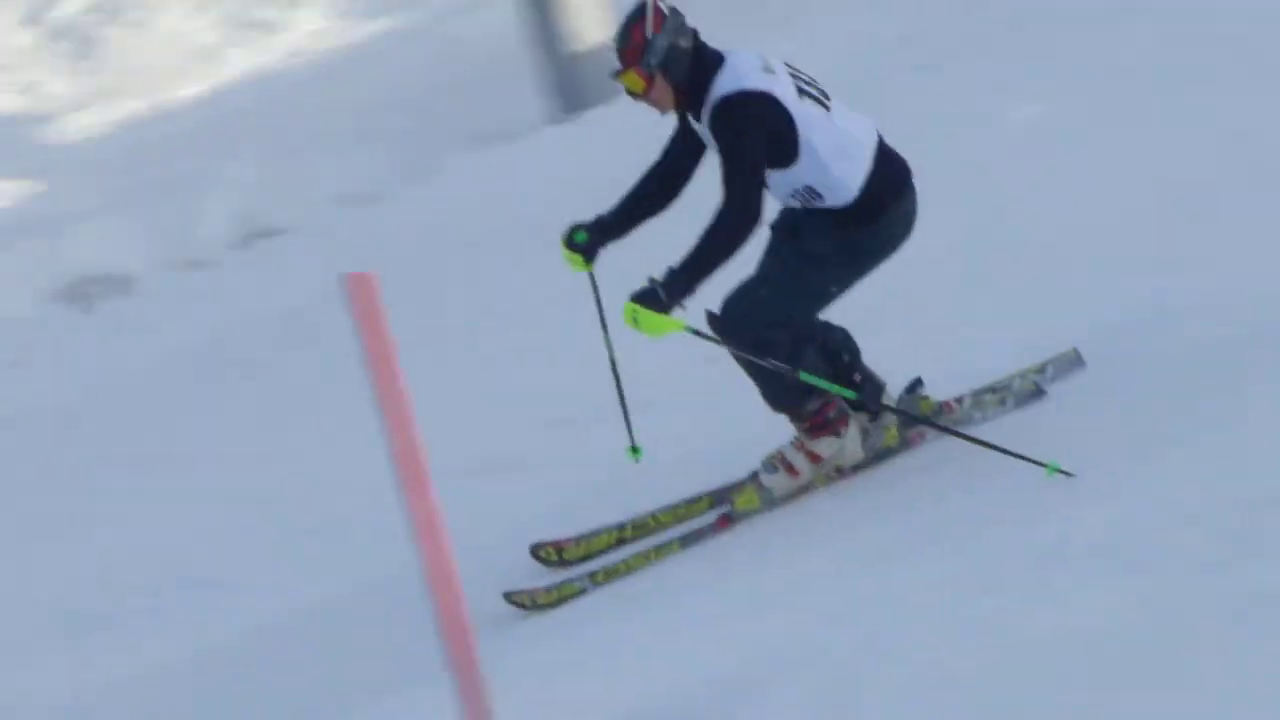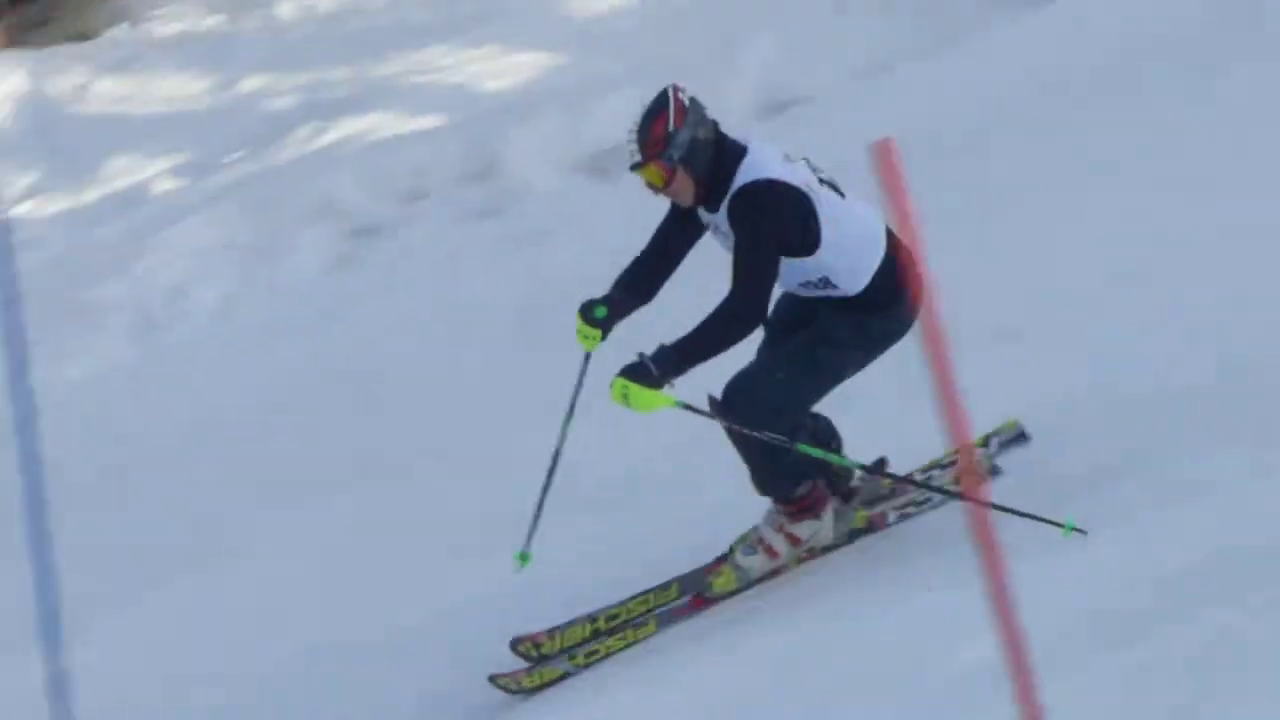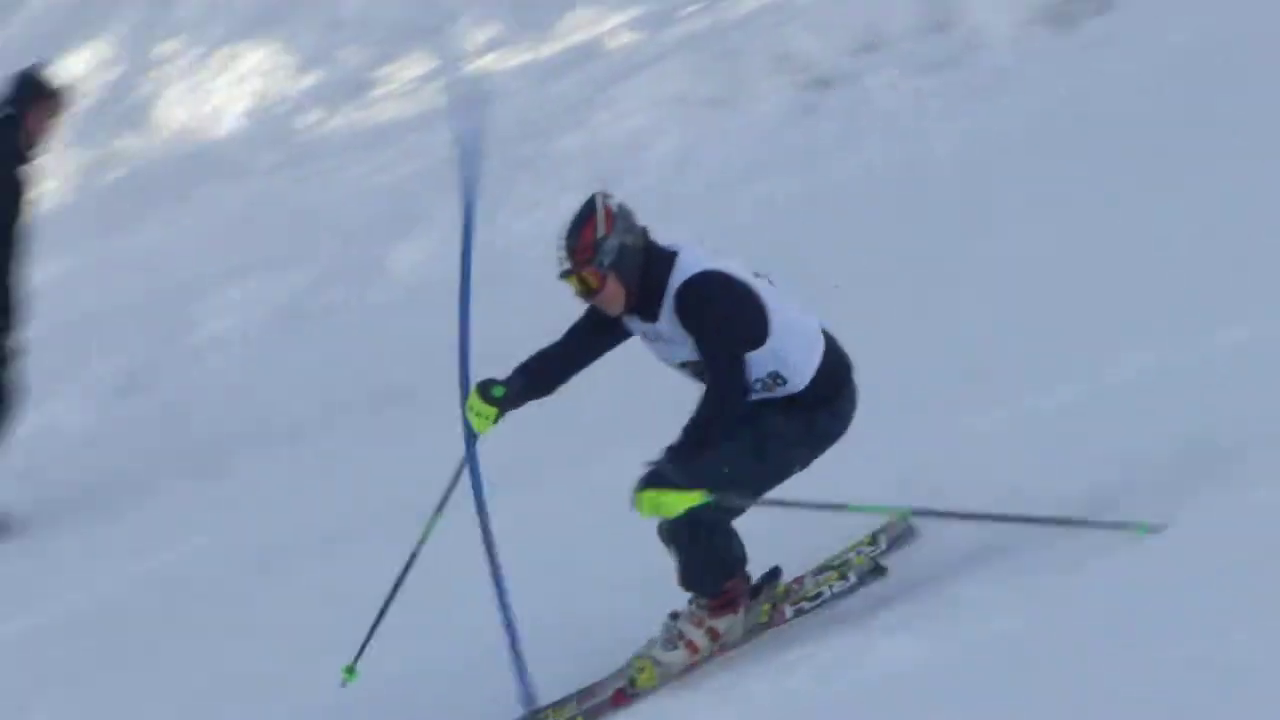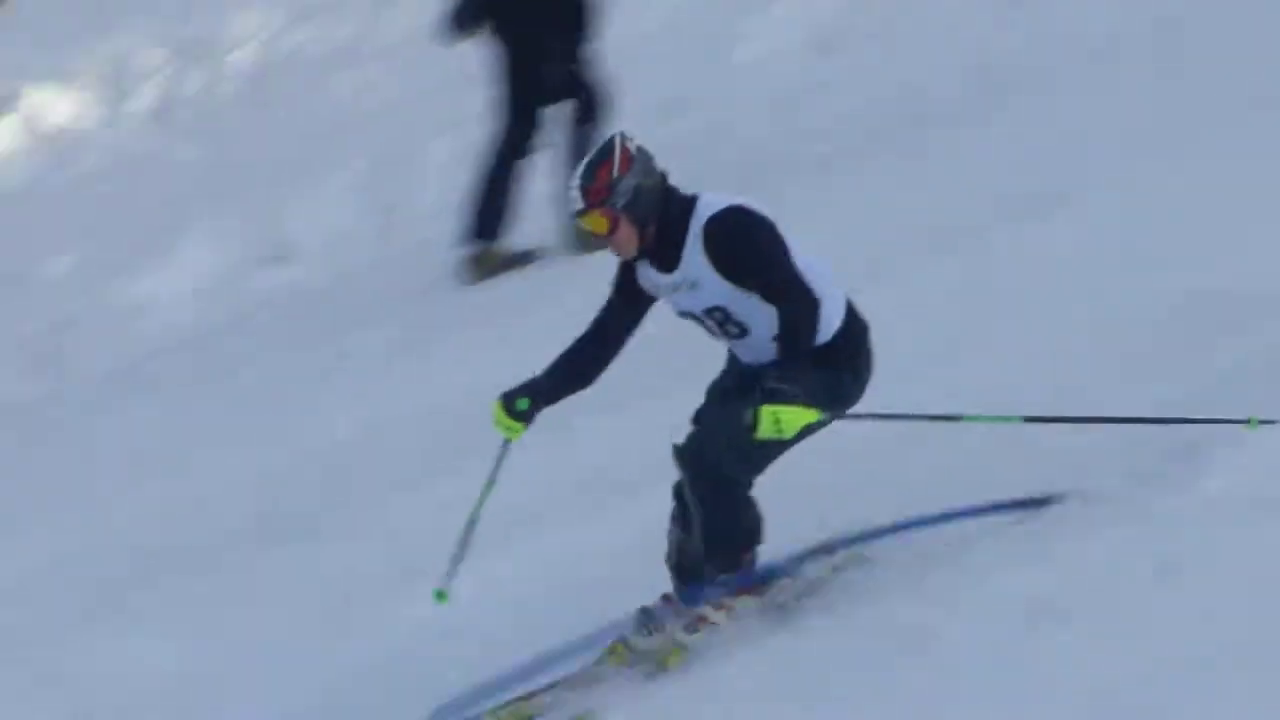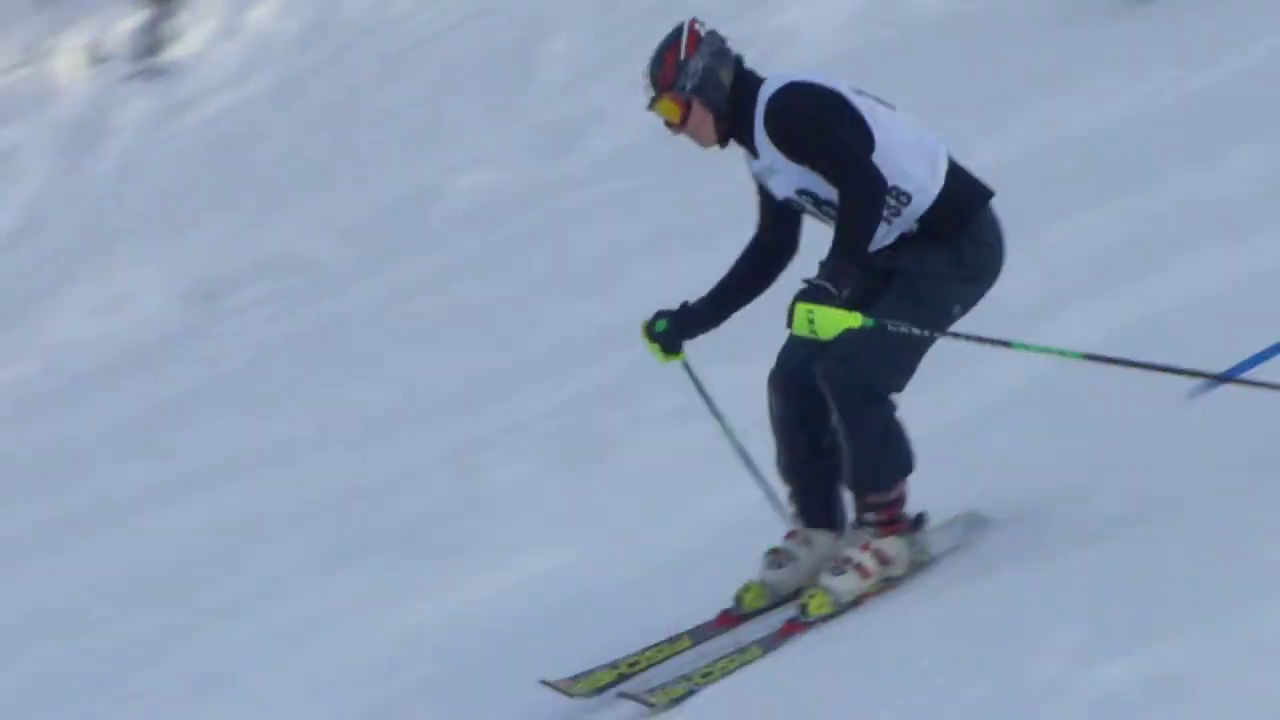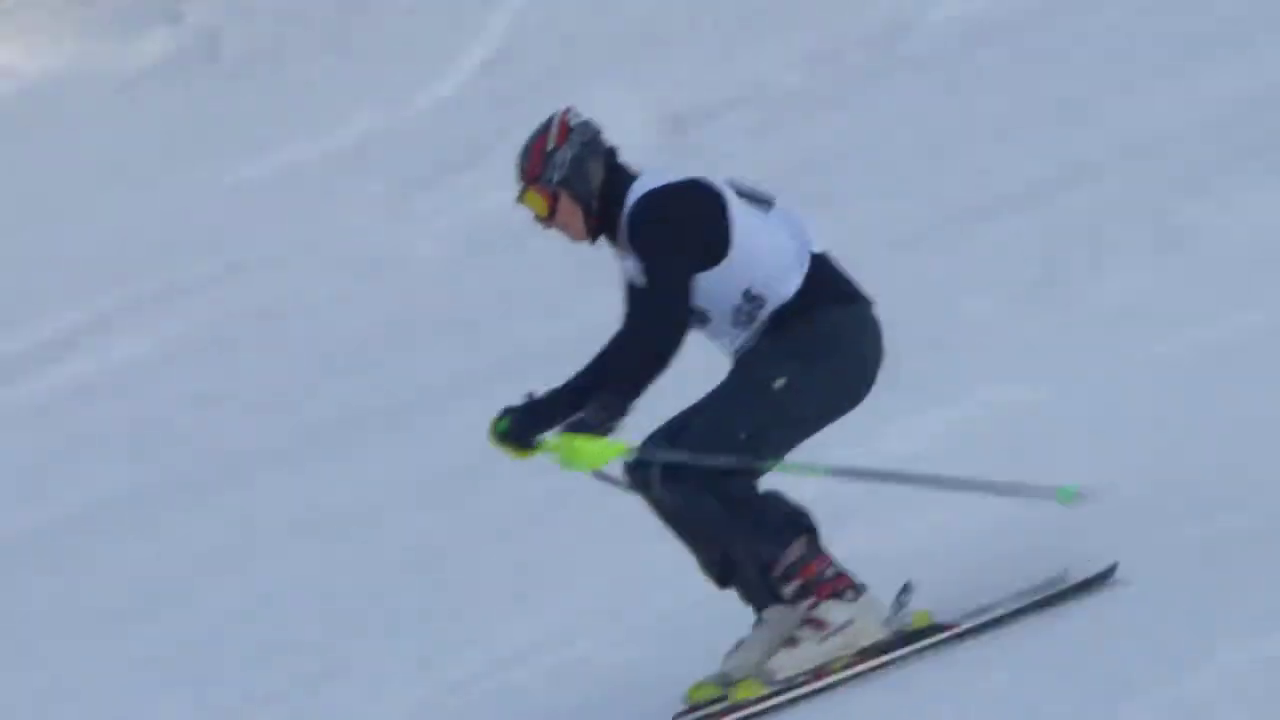
dt=0.2s
person 1, frame 1
left shoulder: (738, 107)
right shoulder: (714, 88)
left elbow: (741, 217)
right elbow: (667, 177)
left wrist: (668, 293)
right wrist: (602, 231)
left hip: (866, 218)
right hip: (825, 203)
left knee: (745, 321)
right knee: (776, 311)
left ankle: (828, 430)
right ankle: (865, 408)
person 1, frame 2
left shoulder: (760, 197)
right shoulder: (713, 180)
left elbow: (747, 307)
right elbow: (659, 257)
left wrist: (660, 368)
right wrist: (610, 308)
left hip: (873, 306)
right hip: (822, 292)
left knee: (749, 407)
right knee: (768, 397)
left ankle: (806, 513)
right ankle: (838, 490)
person 1, frame 3
left shoulder: (703, 292)
right shoulder: (632, 295)
left elbow: (728, 390)
right elbow: (567, 354)
left wrist: (677, 470)
right wrist: (507, 391)
left hip: (812, 405)
right hip: (754, 395)
left knee: (692, 505)
right knee: (678, 496)
left ankle: (720, 609)
right ankle: (725, 589)
person 1, frame 4
left shoulder: (727, 228)
right shoulder: (646, 262)
left elbow: (801, 306)
right elbow: (603, 339)
left wrist: (788, 391)
right wrist: (536, 395)
left hip: (828, 363)
right hip: (759, 363)
left knee: (712, 457)
right knee: (704, 467)
right ankle: (692, 593)
person 1, frame 5
left shoulder: (789, 109)
right shoulder: (765, 141)
left elbow: (863, 187)
right elbow: (771, 251)
left wrist: (833, 287)
right wrist: (689, 320)
left hip: (955, 242)
right hip: (892, 249)
left knee: (853, 371)
right knee: (797, 378)
left ankle: (884, 528)
right ankle: (817, 531)
person 1, frame 6
left shoulder: (658, 209)
right shoulder: (640, 227)
left elbow: (664, 320)
right elbow: (638, 345)
left wrist: (600, 415)
right wrist: (543, 413)
left hip: (825, 335)
right hip: (789, 340)
left knee: (685, 467)
right knee: (658, 467)
left ankle: (828, 598)
right ankle: (788, 610)
